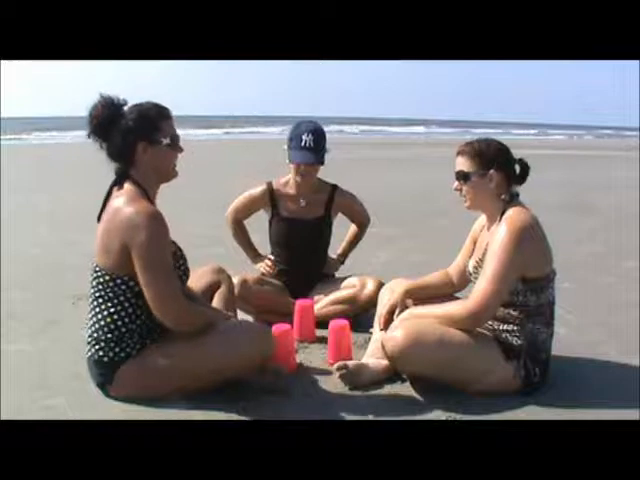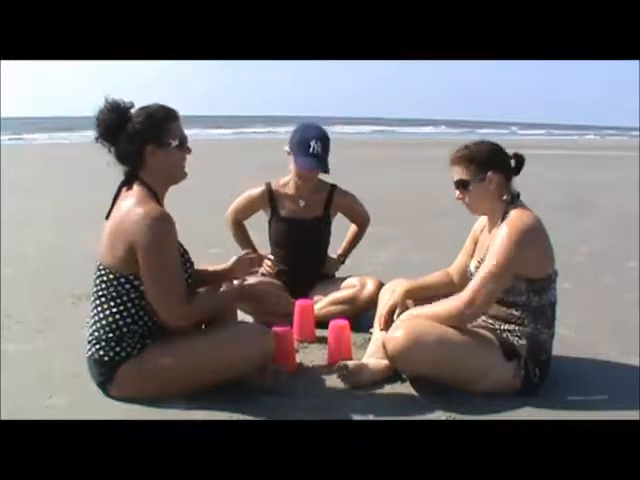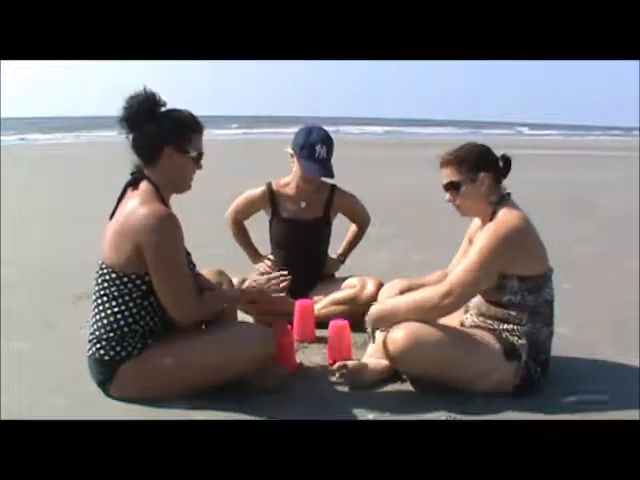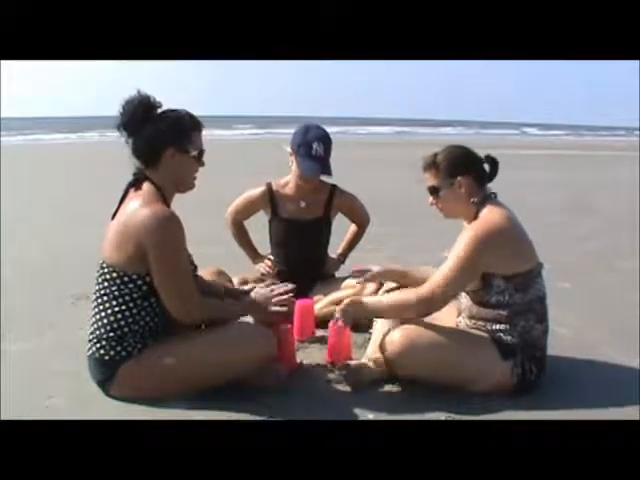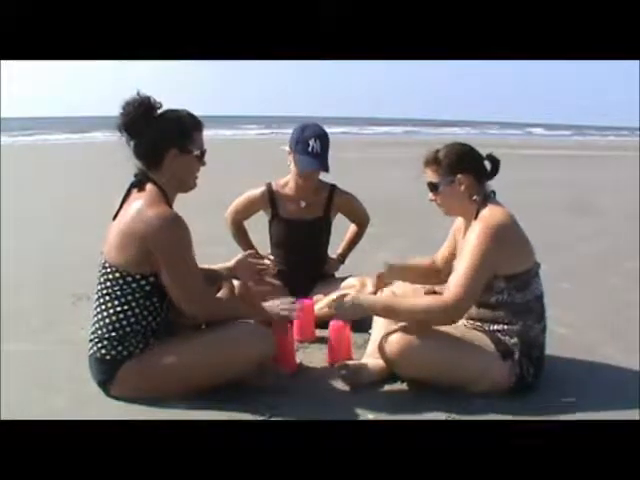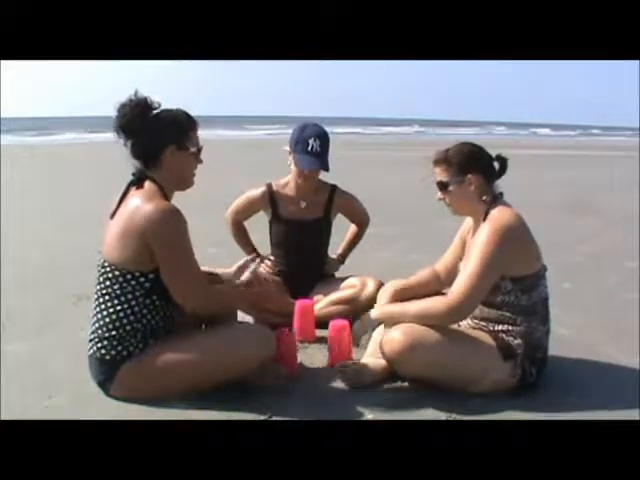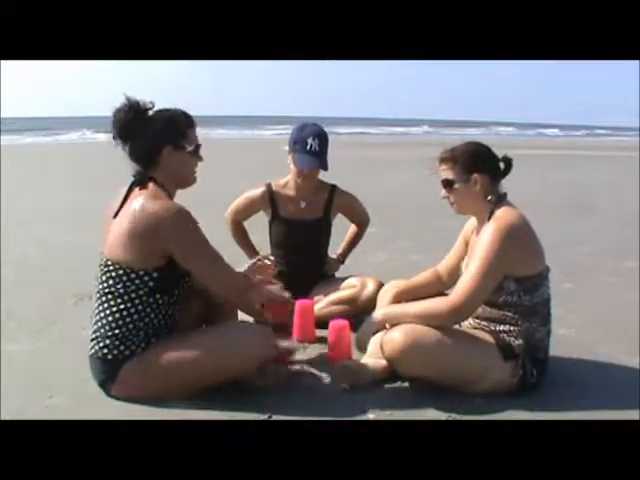
dt=0.5s
person 1, frame 1
left shoulder: (125, 198)
right shoulder: (142, 217)
left elbow: (168, 285)
right elbow: (175, 316)
left wrist: (217, 318)
right wrist: (222, 319)
left hip: (122, 346)
right hip: (126, 366)
left knee: (217, 276)
right knee: (258, 340)
left ankle: (222, 361)
person 1, frame 2
left shoulder: (134, 199)
right shoulder: (151, 218)
right elbow: (175, 315)
left wrist: (226, 273)
right wrist: (234, 292)
left hip: (123, 347)
right hip: (125, 366)
left knee: (217, 281)
right knee: (259, 341)
person 1, frame 3
left shoulder: (138, 197)
right shoulder: (156, 218)
left elbow: (185, 280)
right elbow: (186, 312)
left wrist: (238, 294)
right wrist: (244, 294)
left hip: (123, 348)
right hip: (127, 366)
left knee: (217, 279)
right knee: (260, 342)
left ankle: (225, 359)
person 1, frame 4
left shoulder: (140, 199)
right shoulder: (158, 219)
left elbow: (182, 284)
right elbow: (188, 310)
left wrist: (239, 295)
right wrist: (249, 307)
left hip: (123, 349)
right hip: (127, 366)
left knee: (217, 278)
right knee: (262, 341)
left ankle: (224, 361)
person 1, frame 5
left shoulder: (141, 198)
right shoulder: (162, 220)
right elbow: (199, 307)
left wrist: (227, 271)
right wrist: (262, 312)
left hip: (122, 351)
right hip: (128, 367)
left knee: (221, 286)
right knee: (260, 340)
person 1, frame 6
left shoulder: (137, 198)
right shoulder: (161, 214)
right elbow: (196, 300)
left wrist: (225, 278)
right wrist: (245, 296)
left hip: (120, 351)
right hip: (128, 367)
left knee: (219, 287)
right knee: (260, 342)
person 1, frame 7
left shoulder: (136, 197)
right shoulder: (168, 214)
left elbow: (189, 277)
right elbow: (227, 287)
left wrist: (245, 282)
right wrist: (268, 293)
left hip: (120, 351)
right hip: (128, 367)
left knee: (215, 279)
right knee: (262, 341)
person 2, frame 1
left shoulder: (513, 227)
right shoulder: (487, 221)
left elbow: (475, 313)
right elbow: (453, 277)
left wrist: (412, 313)
right wrist: (404, 291)
left hip: (516, 358)
right hip: (487, 329)
left knee: (401, 337)
right knee: (394, 290)
left ankle: (384, 363)
right ankle: (375, 362)
person 2, frame 2
left shoulder: (516, 229)
right shoulder: (488, 221)
left elbow: (467, 307)
right elbow: (454, 277)
left wrist: (411, 314)
right wrist: (405, 290)
left hip: (517, 358)
right hip: (487, 328)
left knee: (402, 338)
right knee: (395, 289)
left ankle: (384, 363)
right ankle: (375, 363)
person 2, frame 3
left shoulder: (504, 230)
right shoulder: (484, 221)
left elbow: (447, 298)
right elbow: (450, 279)
left wrist: (382, 313)
right wrist: (401, 290)
left hip: (516, 359)
left knee: (403, 340)
right knee: (395, 291)
left ankle: (384, 365)
right ankle: (376, 363)
person 2, frame 4
left shoulder: (485, 230)
right shoulder: (484, 217)
left elbow: (428, 300)
right elbow: (446, 282)
left wrist: (362, 306)
right wrist: (393, 274)
left hip: (513, 357)
left knee: (400, 343)
right knee: (397, 295)
left ankle: (381, 364)
right ankle: (375, 363)
person 2, frame 5
left shoulder: (488, 227)
right shoulder: (467, 221)
left elbow: (449, 309)
right elbow: (437, 266)
left wrist: (369, 304)
right wrist: (399, 270)
left hip: (510, 356)
left knee: (398, 344)
right knee: (395, 292)
left ankle: (379, 362)
right ankle: (374, 363)
person 2, frame 6
left shoulder: (498, 227)
right shoulder: (477, 220)
left elbow: (454, 309)
right elbow: (440, 274)
left wrist: (381, 314)
right wrist: (393, 293)
left hip: (512, 356)
right hip: (481, 326)
left knee: (399, 341)
right knee: (393, 295)
left ankle: (381, 363)
right ankle: (375, 362)
person 2, frame 7
left shoulder: (502, 227)
right shoulder: (479, 221)
left elbow: (457, 308)
right elbow: (442, 275)
left wrist: (385, 314)
right wrist: (396, 295)
left hip: (512, 357)
right hip: (482, 328)
left knee: (399, 341)
right knee: (392, 291)
left ankle: (384, 364)
right ankle: (376, 362)
person 3, frame 1
left shoulder: (336, 198)
right shoulder: (267, 194)
left elbow: (362, 221)
right elbow: (233, 217)
left wrist: (340, 258)
right wrist: (256, 257)
left hip: (319, 286)
right hip: (279, 286)
left knee: (373, 289)
right knee: (236, 287)
left ankle: (280, 318)
right ankle: (333, 310)
person 3, frame 2
left shoulder: (335, 197)
right shoulder: (267, 195)
left elbow: (363, 221)
right elbow: (233, 217)
left wrist: (340, 258)
left hip: (319, 285)
right hip: (278, 285)
left knee: (373, 289)
left ankle: (288, 318)
right ankle: (331, 312)
person 3, frame 3
left shoulder: (336, 198)
right shoulder: (267, 195)
left elbow: (363, 221)
right elbow: (233, 217)
left wrist: (340, 258)
right wrist: (256, 258)
left hip: (320, 286)
left knee: (373, 288)
left ankle: (286, 316)
right ankle: (328, 311)
person 3, frame 4
left shoulder: (336, 198)
right shoulder: (267, 195)
left elbow: (362, 220)
right elbow: (233, 217)
left wrist: (340, 258)
right wrist: (256, 257)
left hip: (319, 284)
person 3, frame 5
left shoulder: (336, 198)
right shoulder: (267, 195)
left elbow: (362, 221)
right elbow: (232, 218)
left wrist: (339, 258)
left hip: (319, 285)
right hip: (279, 285)
left knee: (371, 288)
right ankle: (321, 311)
person 3, frame 6
left shoulder: (336, 198)
right shoulder: (267, 195)
left elbow: (362, 221)
right elbow: (233, 218)
left wrist: (340, 258)
right wrist: (256, 258)
left hip: (320, 285)
right hip: (279, 285)
left knee: (373, 289)
left ankle: (283, 317)
right ankle: (330, 312)
person 3, frame 7
left shoulder: (336, 198)
right shoulder: (267, 195)
left elbow: (362, 221)
right elbow: (233, 218)
left wrist: (340, 257)
right wrist: (255, 258)
left hip: (320, 286)
right hip: (279, 285)
left knee: (372, 289)
right ankle: (325, 312)
